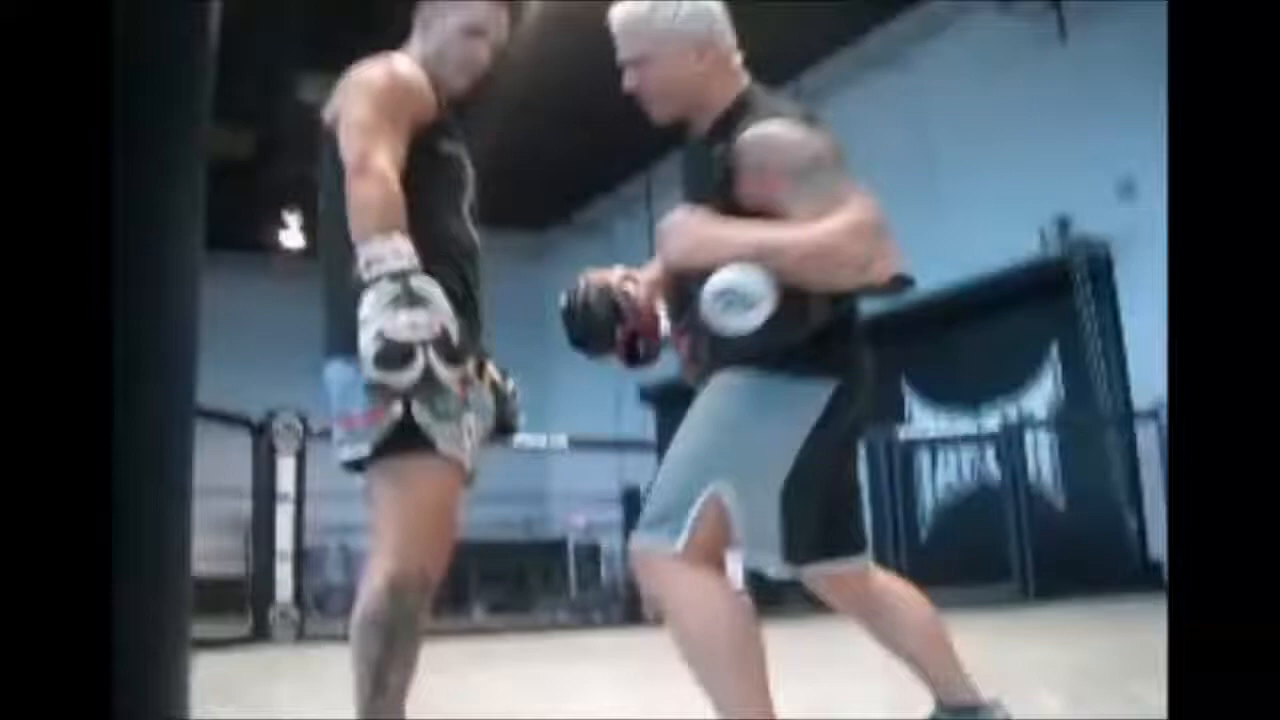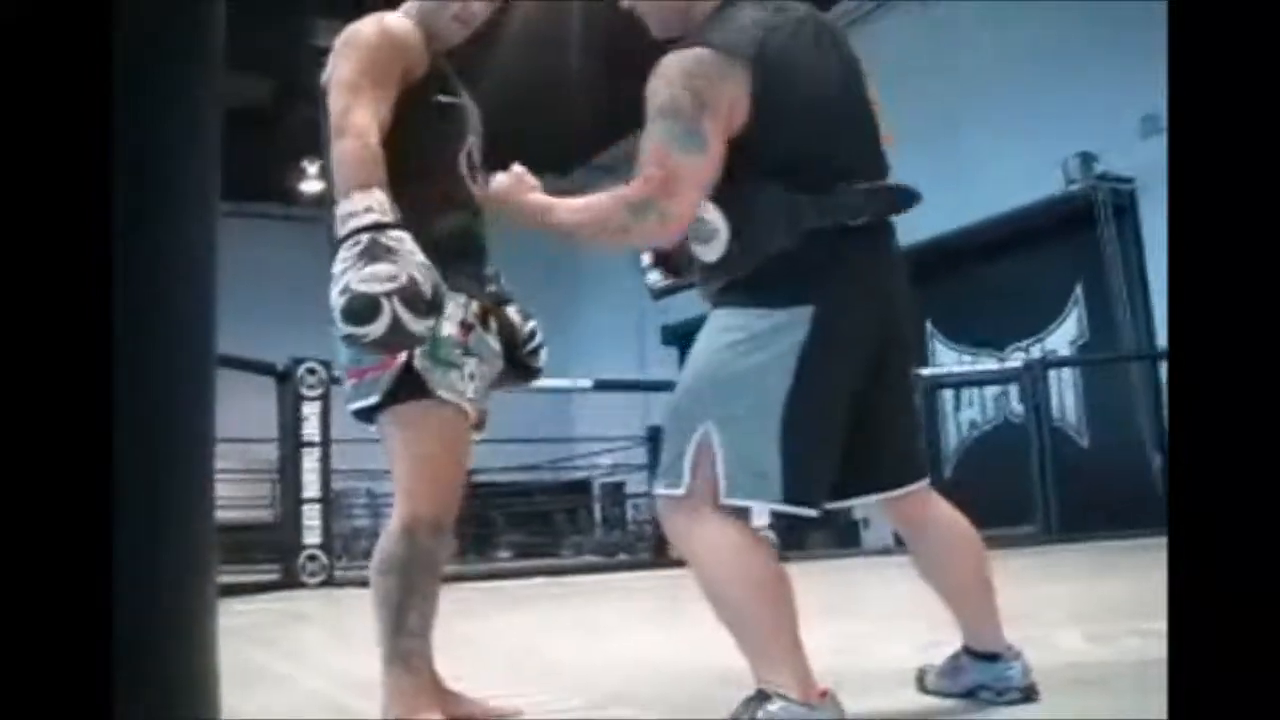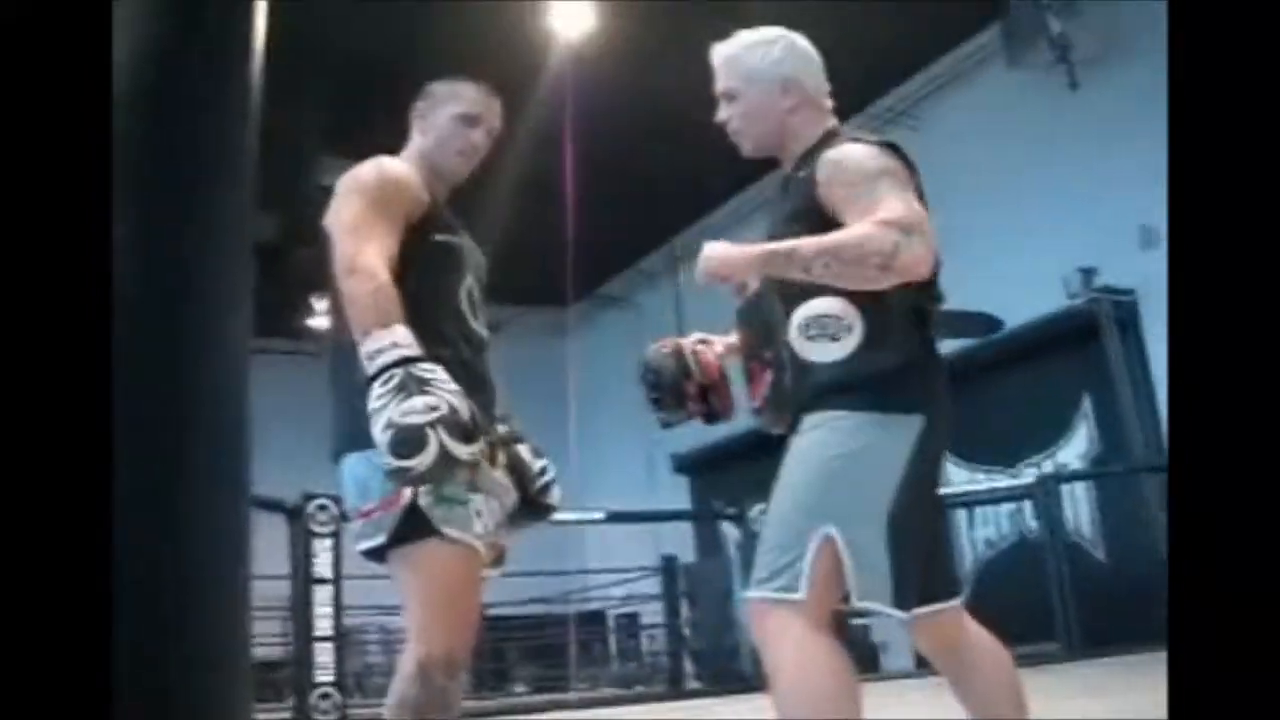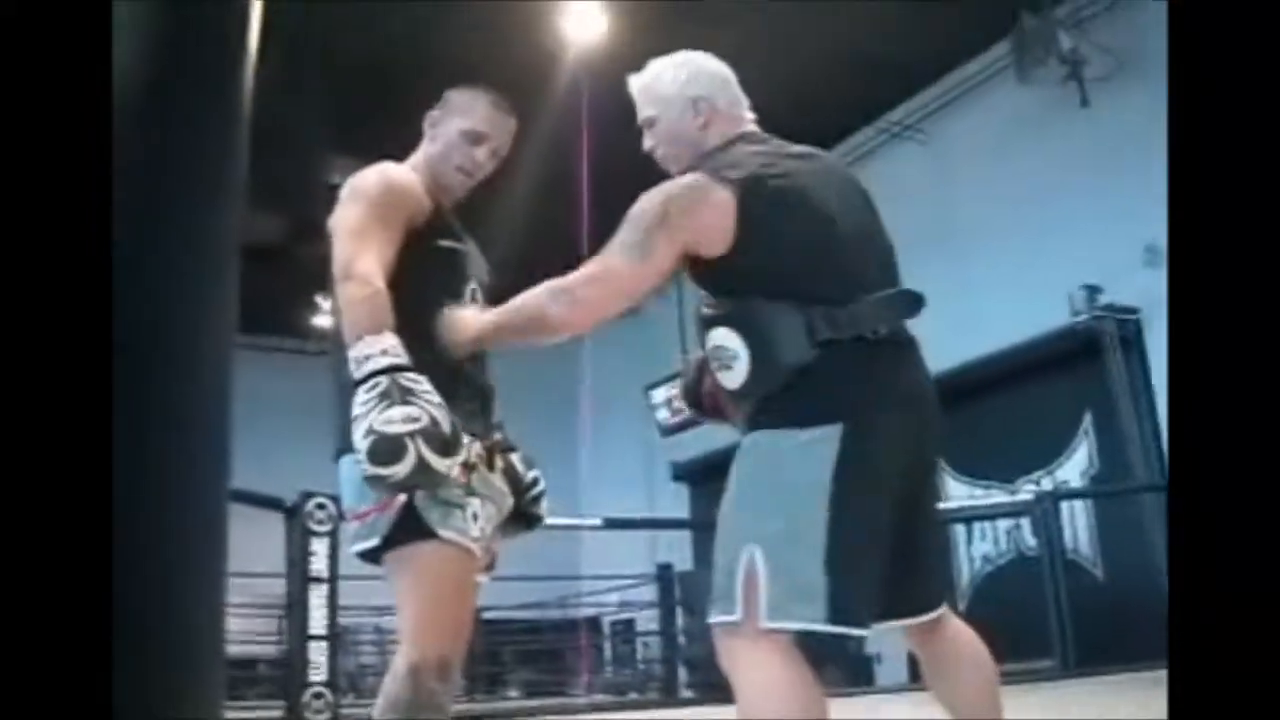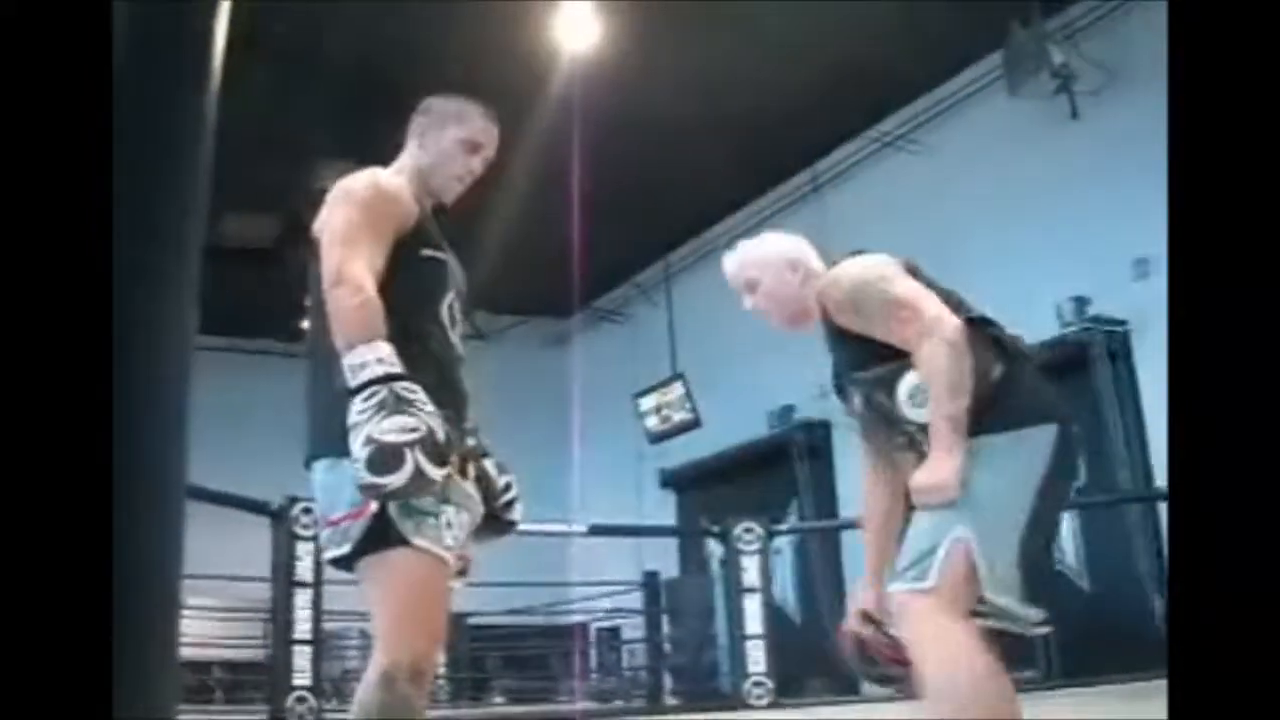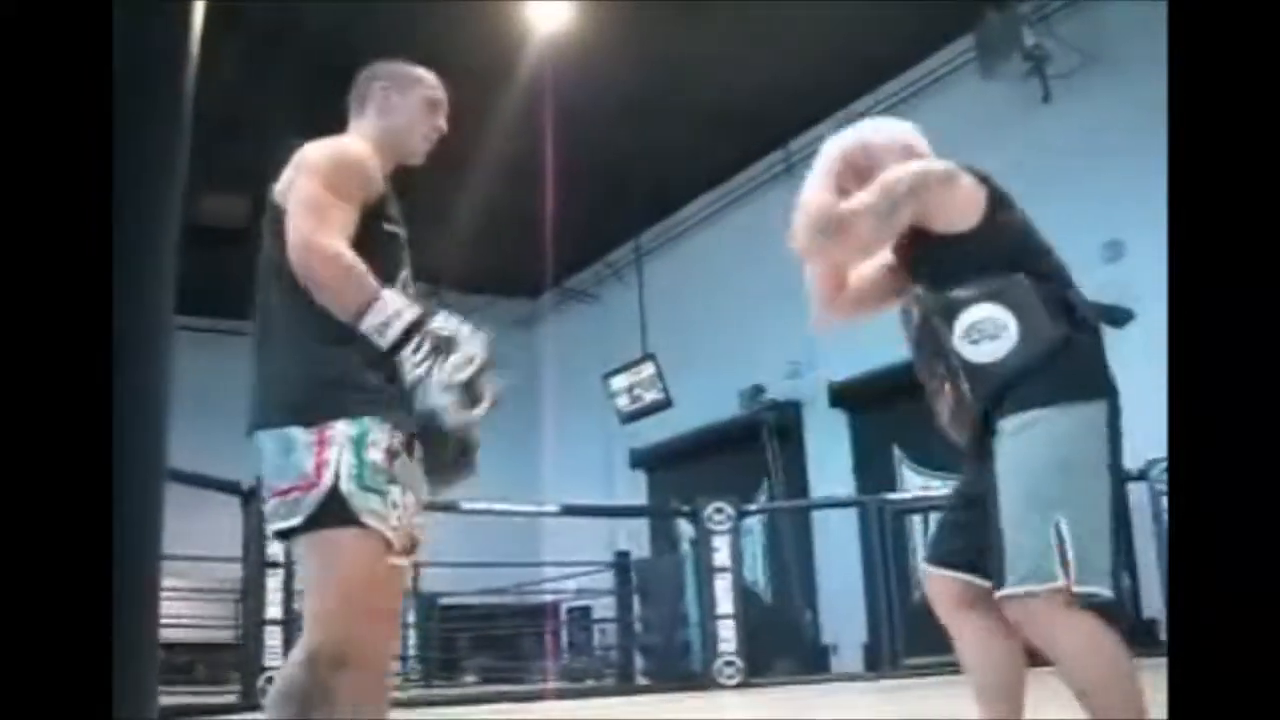
dt=0.7s
person 1, frame 1
left shoulder: (438, 121)
right shoulder: (388, 82)
right elbow: (370, 176)
left wrist: (476, 364)
right wrist: (394, 286)
left hip: (438, 348)
right hip: (396, 339)
left knee: (419, 560)
right knee: (410, 558)
person 1, frame 2
left shoulder: (444, 83)
right elbow: (354, 132)
left wrist: (491, 300)
right wrist: (369, 235)
left hip: (447, 294)
right hip: (403, 285)
left knee: (436, 501)
right knee: (426, 499)
person 1, frame 3
left shoulder: (448, 230)
right shoulder: (382, 182)
right elbow: (362, 274)
left wrist: (502, 440)
right wrist: (400, 374)
left hip: (456, 440)
right hip: (407, 432)
left knee: (448, 644)
right knee: (440, 643)
person 1, frame 4
left shoulder: (453, 237)
right shoulder: (387, 187)
right elbow: (357, 280)
left wrist: (498, 451)
right wrist: (386, 384)
left hip: (455, 445)
right hip: (409, 434)
left knee: (439, 649)
right knee: (433, 646)
person 1, frame 5
left shoulder: (428, 235)
right shoulder: (374, 192)
right elbow: (347, 287)
left wrist: (470, 453)
right wrist: (382, 395)
left hip: (425, 452)
right hip: (381, 445)
left knee: (415, 652)
right knee: (406, 652)
person 1, frame 6
left shoulder: (373, 198)
right shoulder: (337, 159)
right elbow: (316, 253)
left wrist: (426, 406)
right wrist: (416, 333)
left hip: (362, 419)
right hip: (329, 416)
left knee: (373, 633)
right knee: (336, 636)
person 2, frame 1
left shoulder: (770, 140)
right shoulder: (715, 142)
left elbow: (871, 250)
left wrist: (724, 242)
right wrist: (654, 280)
left hip: (785, 378)
right hip: (791, 378)
left knee: (669, 554)
right knee: (840, 572)
person 2, frame 2
left shoulder: (695, 68)
left elbow: (654, 215)
left wrist: (533, 204)
left hip: (783, 298)
right hip: (871, 280)
left knee: (693, 502)
right knee: (904, 488)
right ankle: (991, 659)
person 2, frame 3
left shoulder: (849, 163)
right shoulder: (805, 182)
left elbow: (905, 249)
left wrist: (754, 257)
right wrist: (736, 346)
left hip: (869, 411)
right hip: (849, 413)
left knee: (783, 609)
right knee: (935, 617)
person 2, frame 4
left shoulder: (693, 194)
right shoulder: (822, 172)
left elbow: (580, 303)
left wrist: (479, 327)
left hip: (814, 418)
right hip: (898, 400)
left knee: (750, 632)
right knee: (925, 614)
person 2, frame 5
left shoulder: (848, 285)
right shoulder: (856, 374)
left elbow: (943, 332)
right elbow: (884, 477)
left wrist: (945, 451)
right wrist: (874, 583)
left hip: (1008, 433)
right hip: (987, 445)
left knee: (924, 609)
right knee: (938, 622)
person 2, frame 6
left shoulder: (929, 180)
right shoulder: (914, 245)
left elbow: (819, 239)
right elbow: (832, 301)
left wrist: (827, 163)
right wrist: (826, 199)
left hip: (1048, 401)
right hip: (1004, 419)
left knee: (1037, 602)
right knee: (953, 586)
